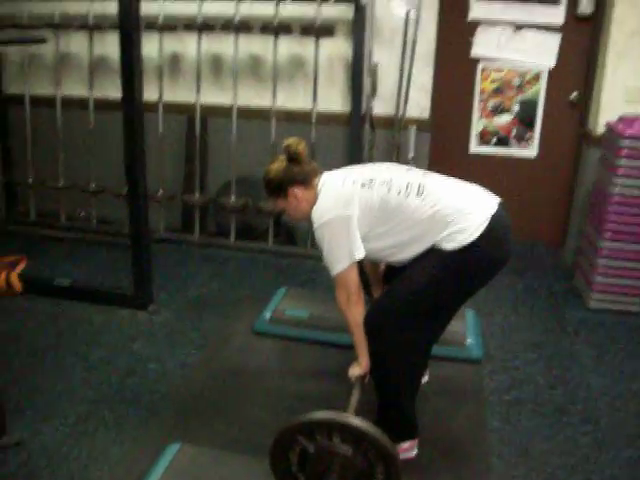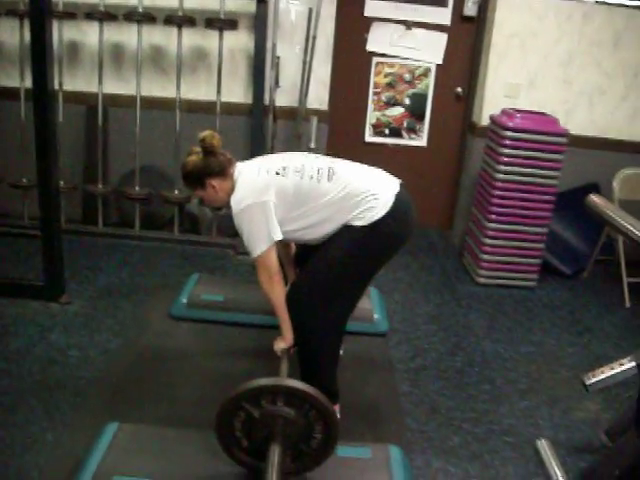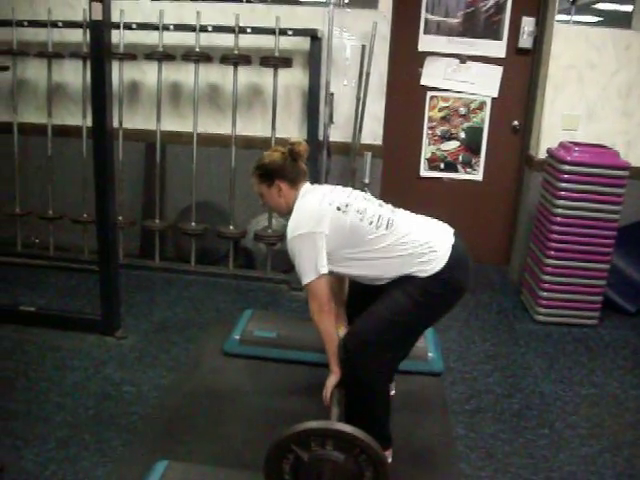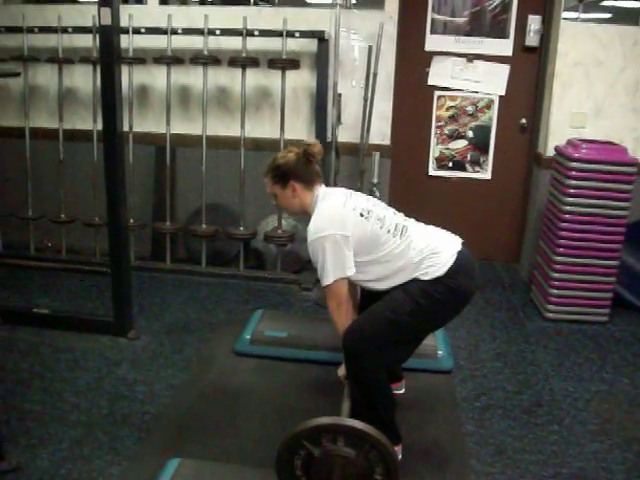
dt=1s
person 1, frame 1
left shoulder: (329, 212)
right shoulder: (341, 184)
left elbow: (349, 294)
right elbow: (370, 243)
left wrist: (363, 359)
right wrist: (380, 294)
left hip: (474, 241)
right hip: (483, 215)
left knee: (385, 323)
right knee: (400, 299)
left ankle: (398, 435)
right ankle: (410, 366)
person 1, frame 2
left shoulder: (246, 200)
right shoulder: (255, 172)
left elbow: (270, 275)
right elbow: (282, 230)
left wrist: (287, 334)
right wrist: (293, 277)
left hip: (379, 219)
right hip: (384, 196)
left knee: (307, 299)
right knee: (308, 264)
right ankle: (325, 341)
person 1, frame 3
left shoulder: (302, 226)
right shoulder: (320, 197)
left elbow: (321, 305)
right elbow: (337, 272)
left wrist: (336, 366)
right wrist: (342, 322)
left hip: (438, 272)
right hip: (437, 246)
left knee: (361, 348)
right knee: (360, 298)
left ankle: (373, 445)
right ankle: (378, 376)
person 1, frame 4
left shoulder: (323, 227)
right shoulder: (335, 199)
left elbow: (338, 304)
right elbow: (351, 285)
left wrist: (351, 357)
right wrist: (358, 323)
left hip: (446, 279)
right hip: (446, 256)
left knee: (360, 343)
right knee: (369, 305)
left ankle: (382, 440)
right ankle: (388, 375)
